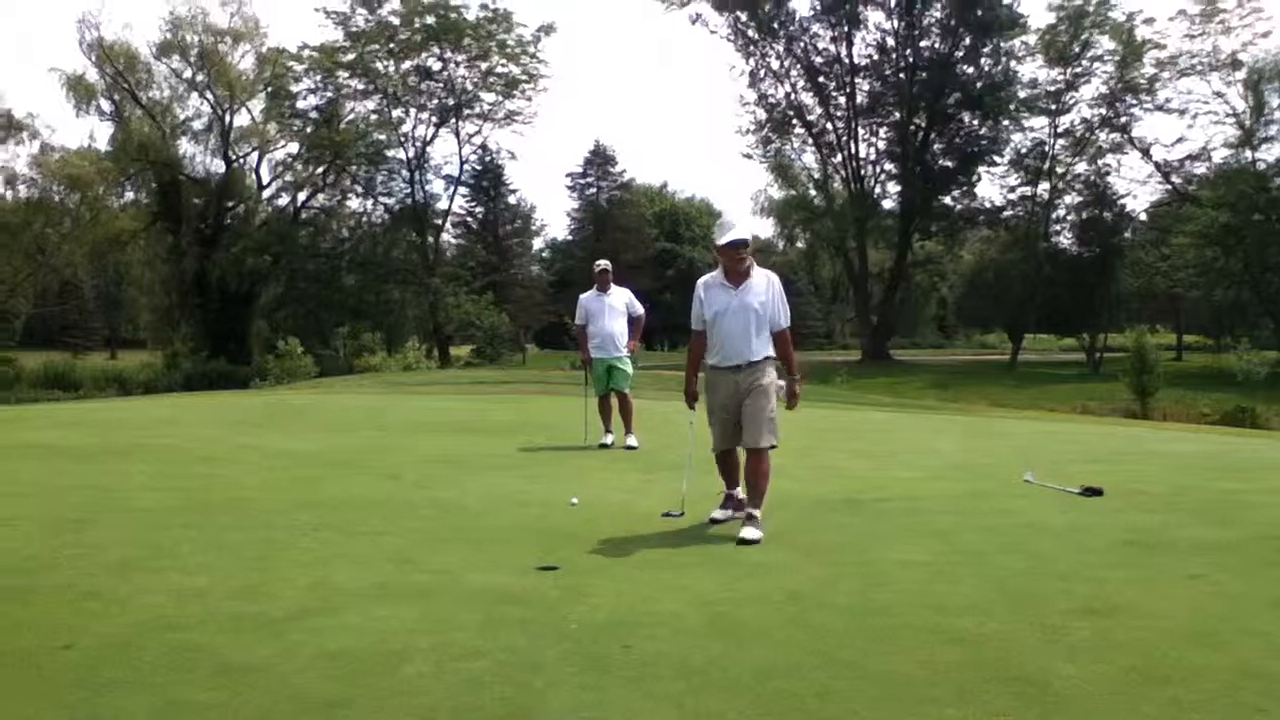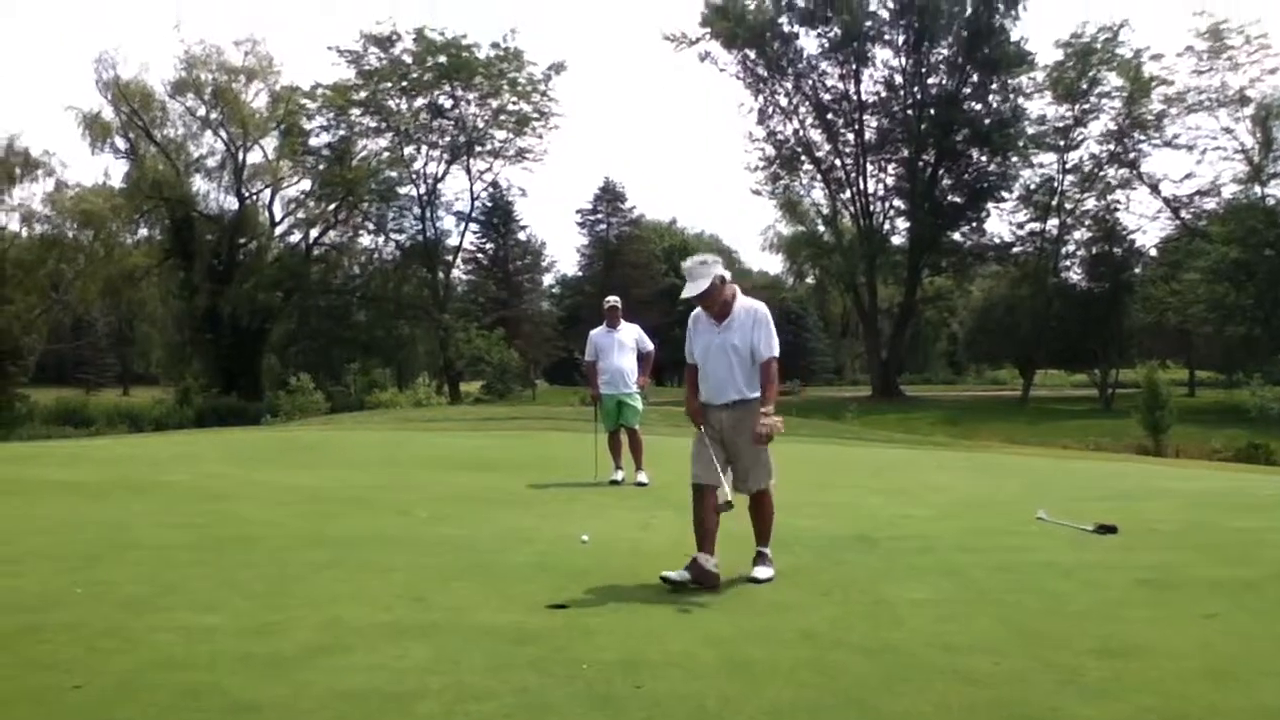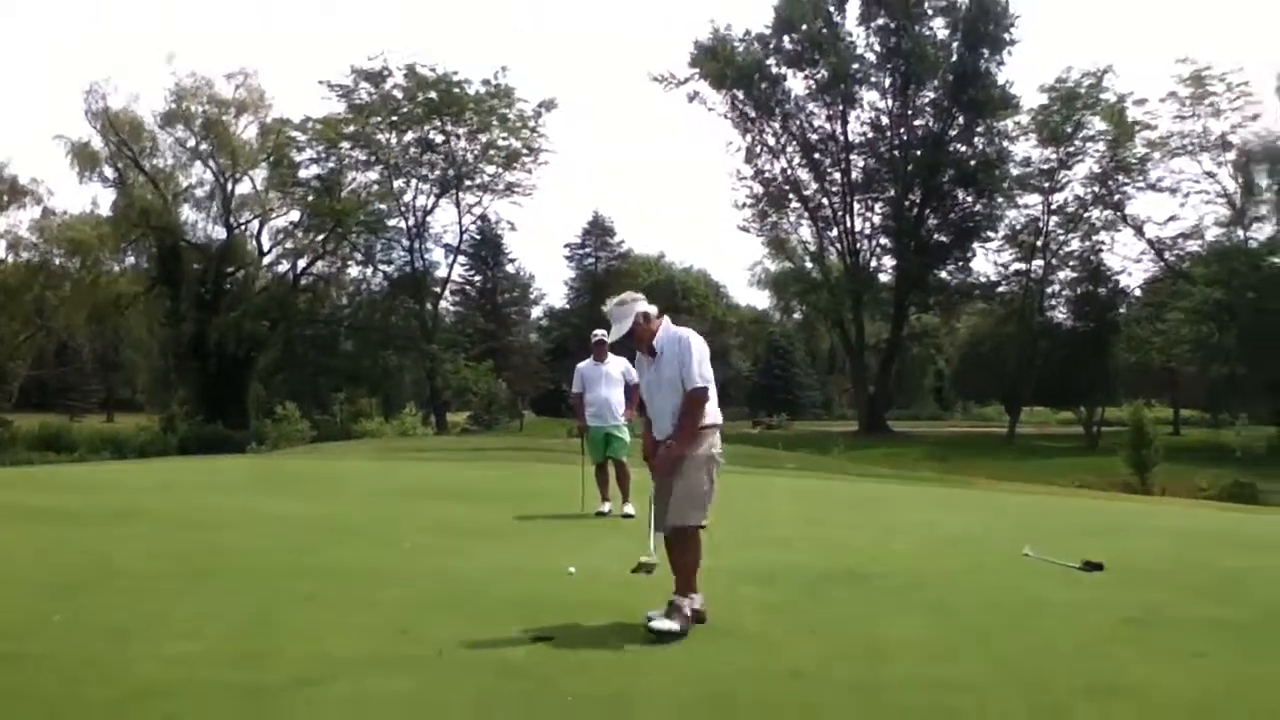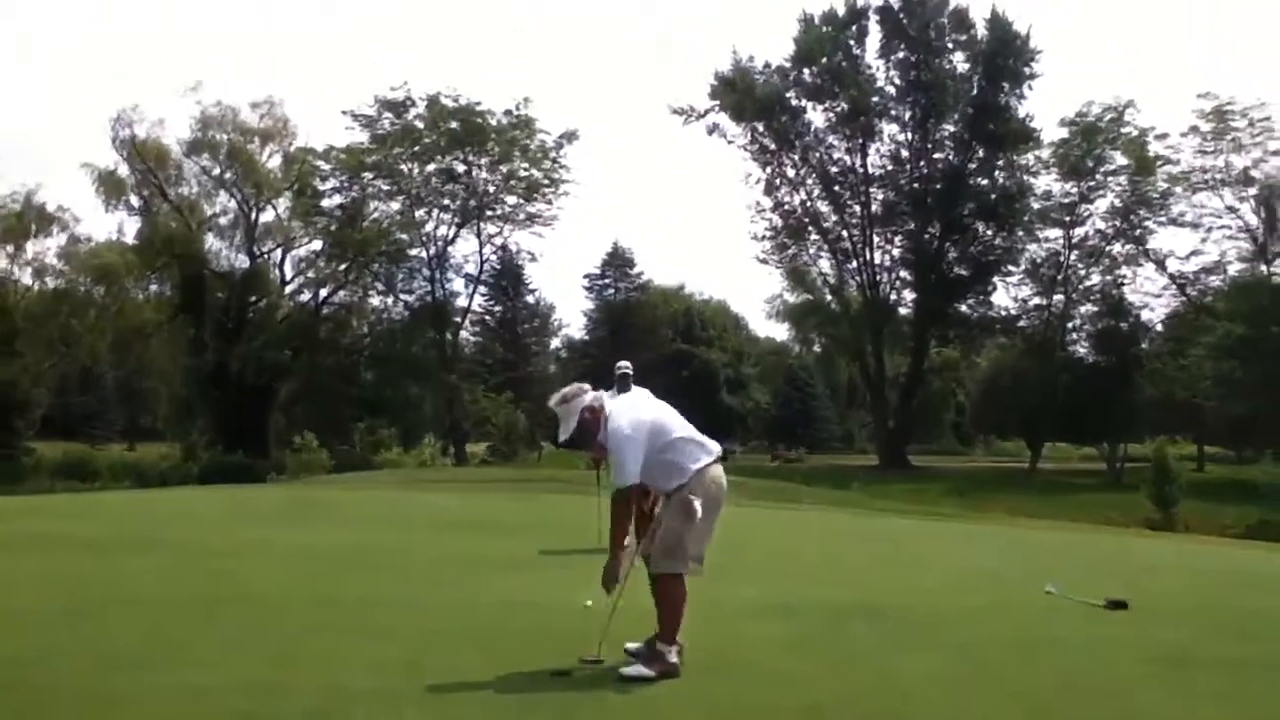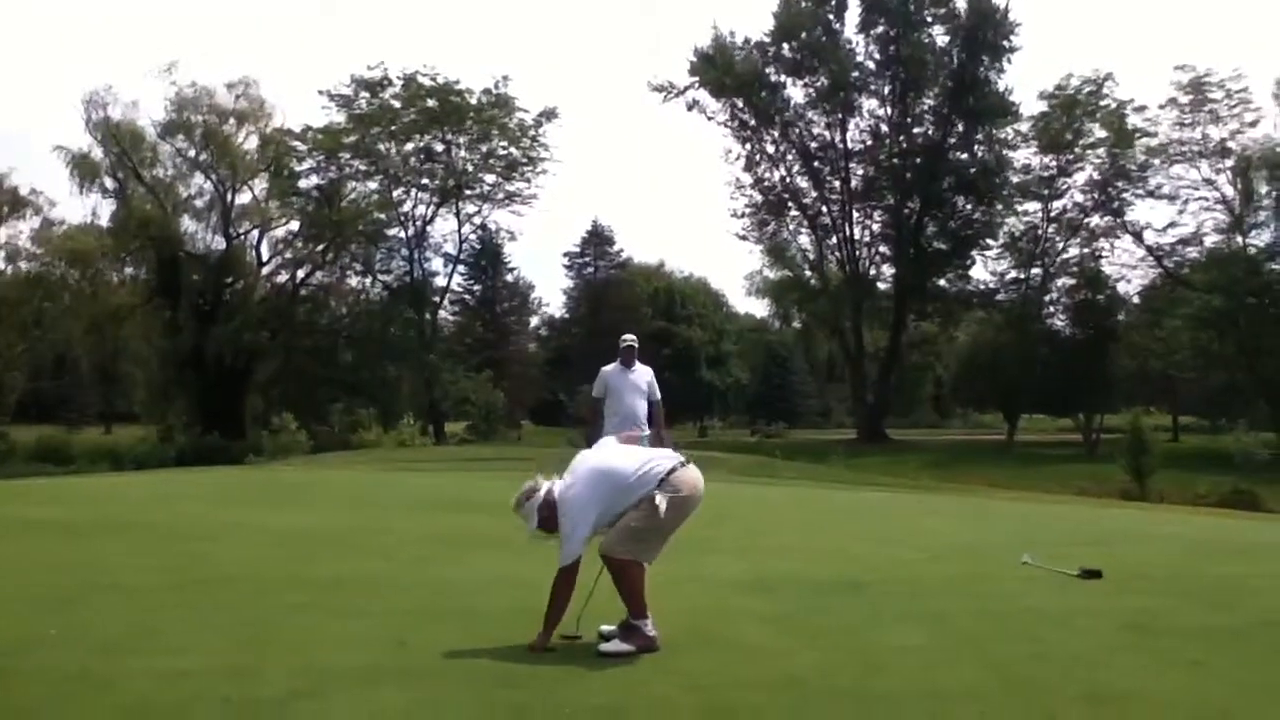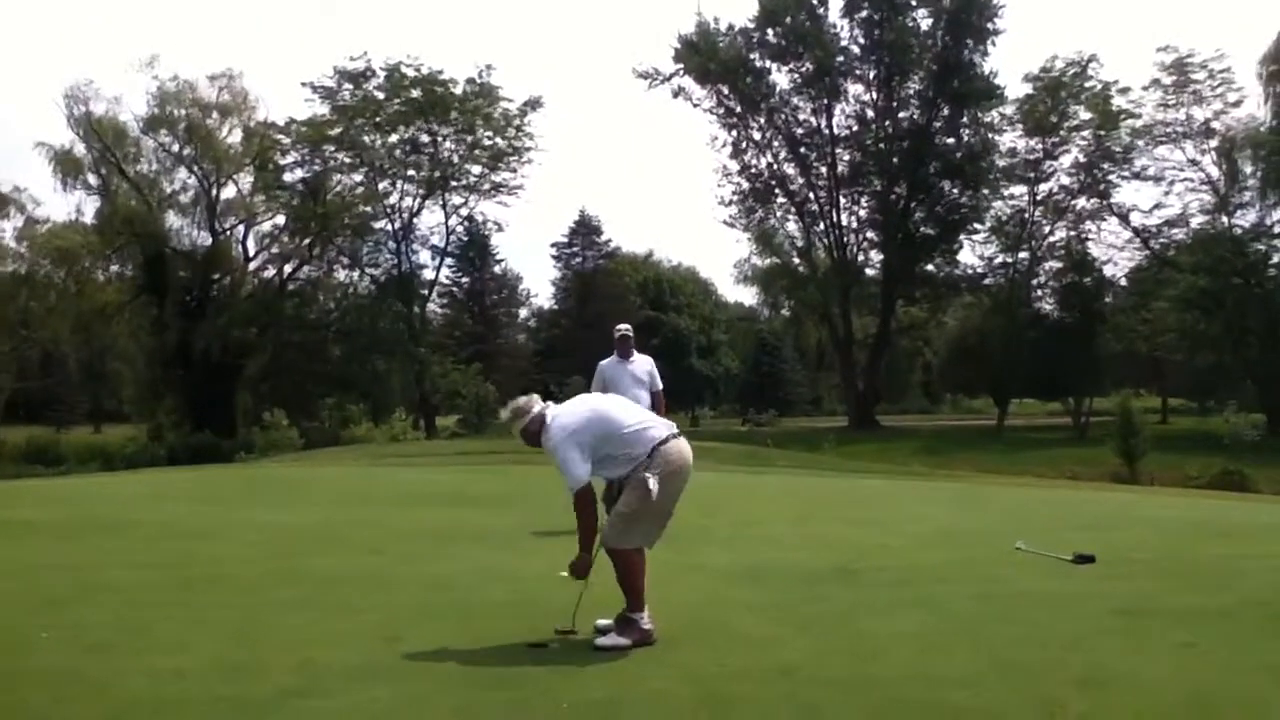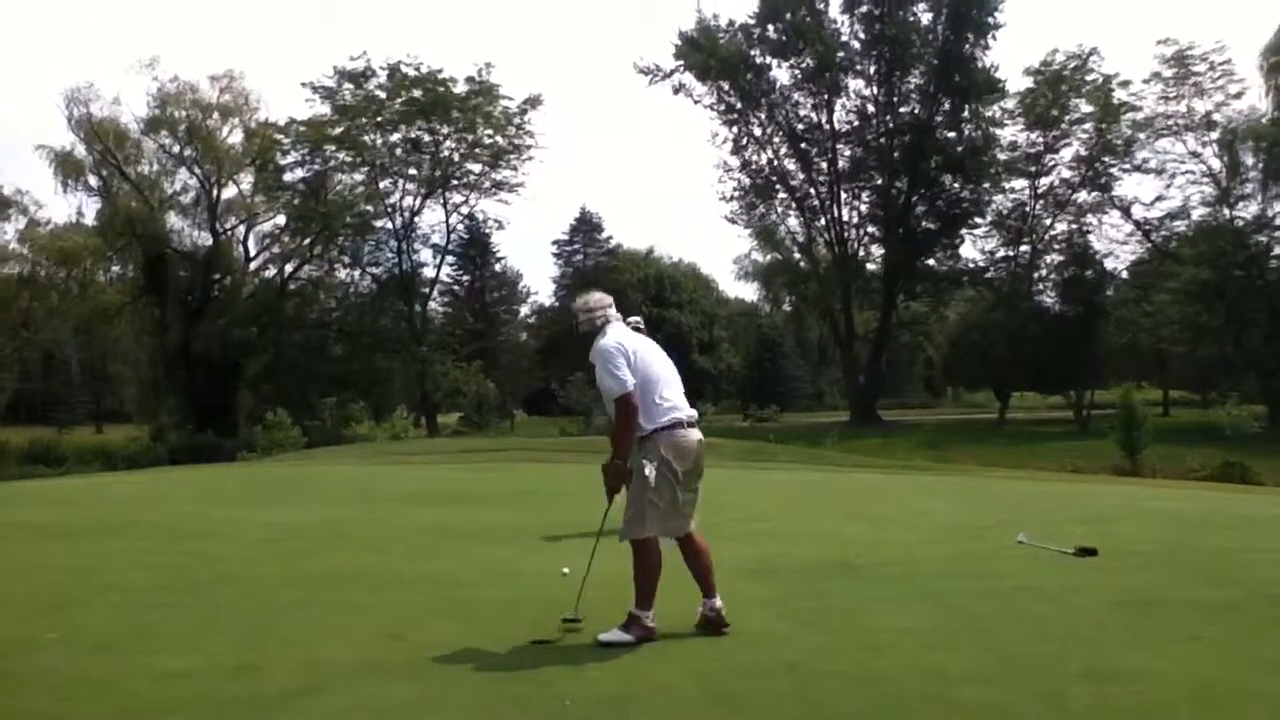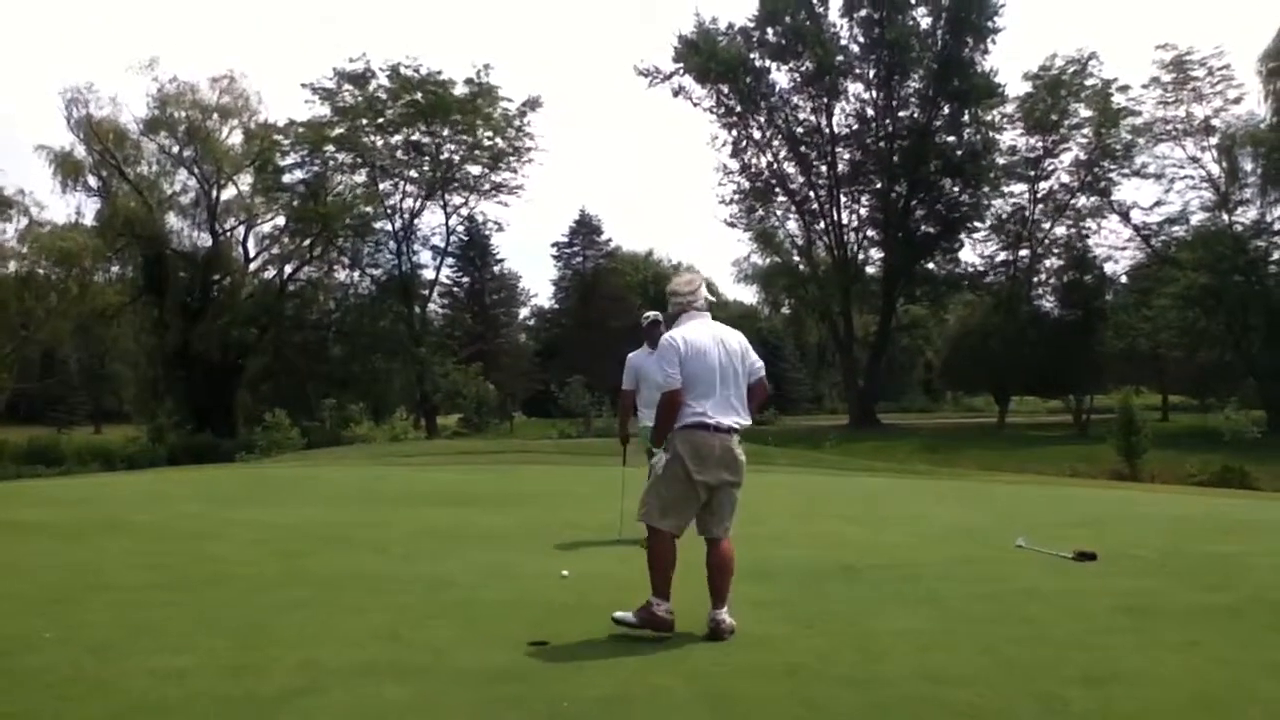
dt=0.5s
person 1, frame 1
left shoulder: (769, 282)
right shoulder: (705, 286)
left elbow: (781, 333)
right elbow: (698, 337)
left wrist: (793, 377)
right wrist: (690, 379)
left hip: (759, 373)
right hip: (719, 375)
left knee: (758, 446)
right knee: (724, 446)
left ankle: (753, 516)
right ankle: (734, 496)
person 1, frame 2
left shoulder: (755, 312)
right shoulder: (696, 319)
left elbow: (769, 364)
left wrist: (768, 411)
right wrist: (691, 400)
left hip: (747, 412)
right hip: (709, 414)
left knee: (757, 487)
right knee: (703, 486)
left ankle: (763, 555)
right ankle: (704, 564)
person 1, frame 3
left shoulder: (685, 341)
right shoulder: (643, 356)
left elbow: (698, 397)
left wrist: (674, 446)
right wrist: (649, 441)
left hip: (695, 442)
right hip: (665, 448)
left knee: (684, 523)
right knee: (670, 527)
left ankle: (683, 604)
right ankle: (687, 603)
person 1, frame 4
left shoulder: (620, 428)
right shoulder: (621, 406)
left elbow: (625, 497)
left wrist: (614, 555)
right wrist: (647, 505)
left hip: (700, 482)
right hip: (688, 481)
left knee: (667, 565)
right knee: (654, 557)
left ankle: (666, 654)
right ankle: (666, 640)
person 1, frame 5
left shoulder: (572, 506)
right shoulder: (581, 464)
left elbow: (566, 576)
right elbow: (632, 436)
left wrist: (545, 634)
left hip: (676, 486)
right hip: (684, 474)
left knee: (615, 552)
right knee: (626, 549)
left ankle: (642, 630)
right ankle: (637, 622)
person 1, frame 6
left shoulder: (558, 436)
right shoulder: (577, 406)
left elbow: (584, 498)
left wrist: (584, 556)
right wrist: (616, 490)
left hip: (660, 459)
right hip: (674, 449)
left knee: (619, 540)
right knee: (629, 539)
left ankle: (638, 625)
right ankle: (634, 615)
person 1, frame 7
left shoulder: (606, 347)
right shoulder: (640, 341)
left elbow: (628, 406)
left wrist: (618, 461)
right wrist: (623, 459)
left hip: (662, 443)
right hip: (688, 435)
left knee: (642, 533)
right knee: (683, 529)
left ankle: (642, 620)
right ankle: (712, 608)
person 1, frame 8
left shoulder: (673, 339)
right shoulder: (735, 337)
left elbow: (671, 399)
right elbow: (761, 389)
left wrist: (657, 441)
left hip: (690, 442)
right hip: (729, 444)
left knee: (662, 526)
right knee: (718, 533)
left ankle: (659, 608)
right ankle: (719, 615)
